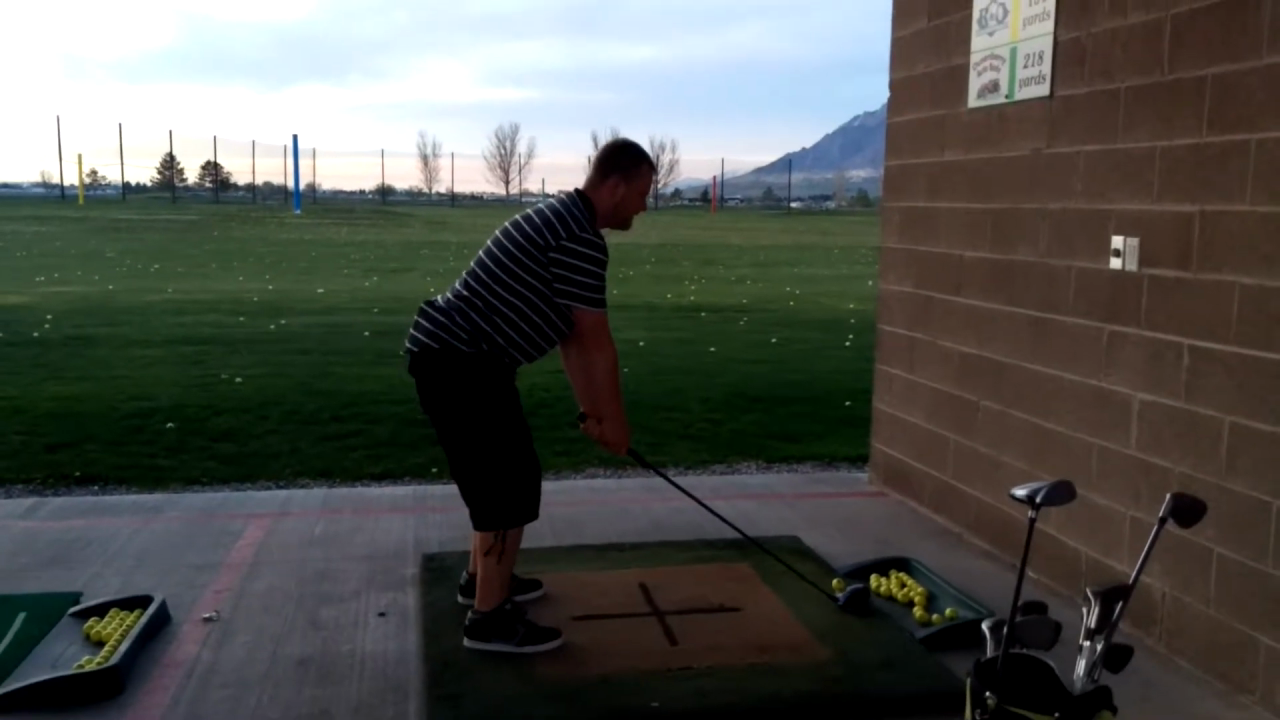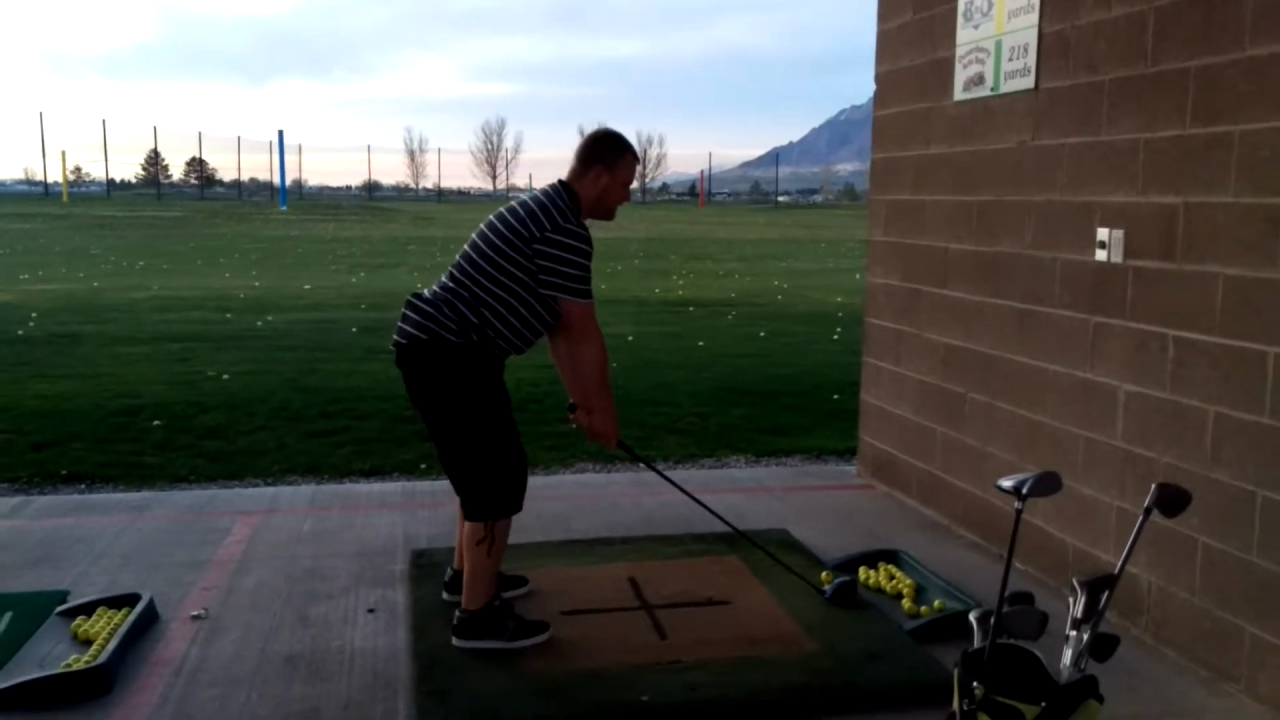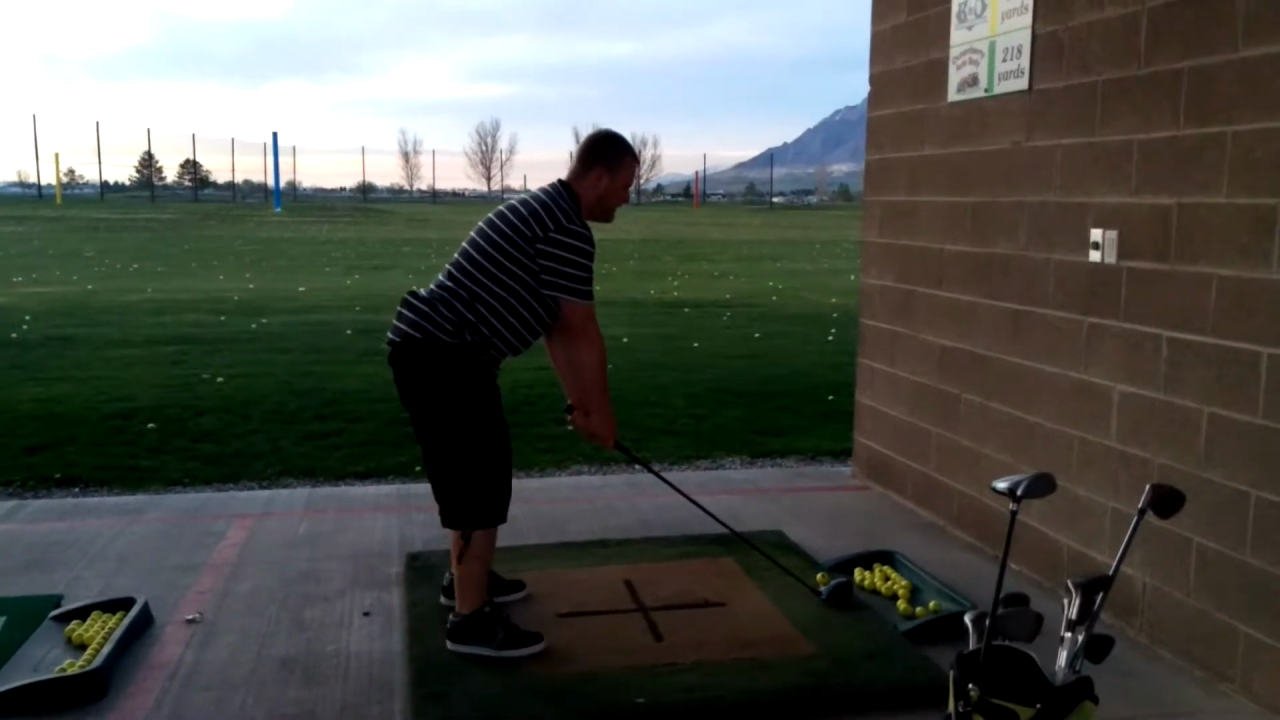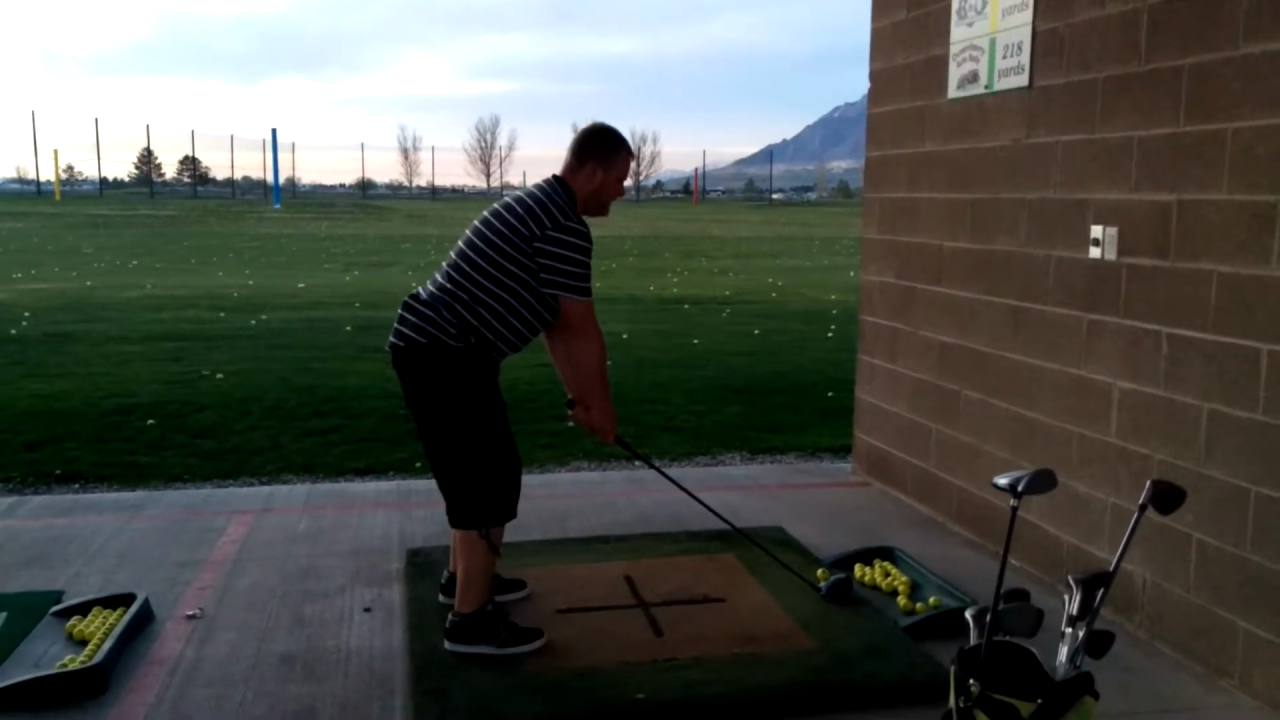
dt=0.5s
person 1, frame 1
left shoulder: (561, 220)
right shoulder: (581, 238)
left elbow: (571, 335)
right elbow: (595, 342)
left wrist: (591, 410)
right wrist: (614, 420)
left hip: (449, 352)
right hip: (461, 360)
left knee: (497, 472)
right knee: (510, 481)
left ankle: (482, 575)
right ankle: (489, 616)
person 1, frame 2
left shoulder: (545, 212)
right shoulder: (565, 229)
left elbow: (558, 326)
right elbow: (582, 333)
left wrist: (580, 402)
right wrist: (602, 411)
left hip: (436, 345)
right hip: (450, 352)
left knee: (484, 466)
right knee: (497, 474)
left ankle: (466, 572)
right ankle: (478, 614)
person 1, frame 3
left shoulder: (543, 211)
right shoulder: (568, 230)
left elbow: (556, 324)
right elbow: (582, 333)
left wrist: (577, 401)
right wrist: (600, 412)
left hip: (426, 343)
right hip: (445, 354)
left knee: (473, 470)
right knee: (480, 480)
left ankle: (465, 577)
right ankle: (471, 619)
person 1, frame 4
left shoulder: (537, 207)
right shoulder: (565, 227)
left elbow: (554, 322)
right elbow: (581, 330)
left wrist: (577, 397)
right wrist: (600, 406)
left hip: (427, 344)
right hip: (447, 353)
left knee: (472, 468)
right knee: (489, 478)
left ankle: (462, 575)
right ankle: (471, 617)
